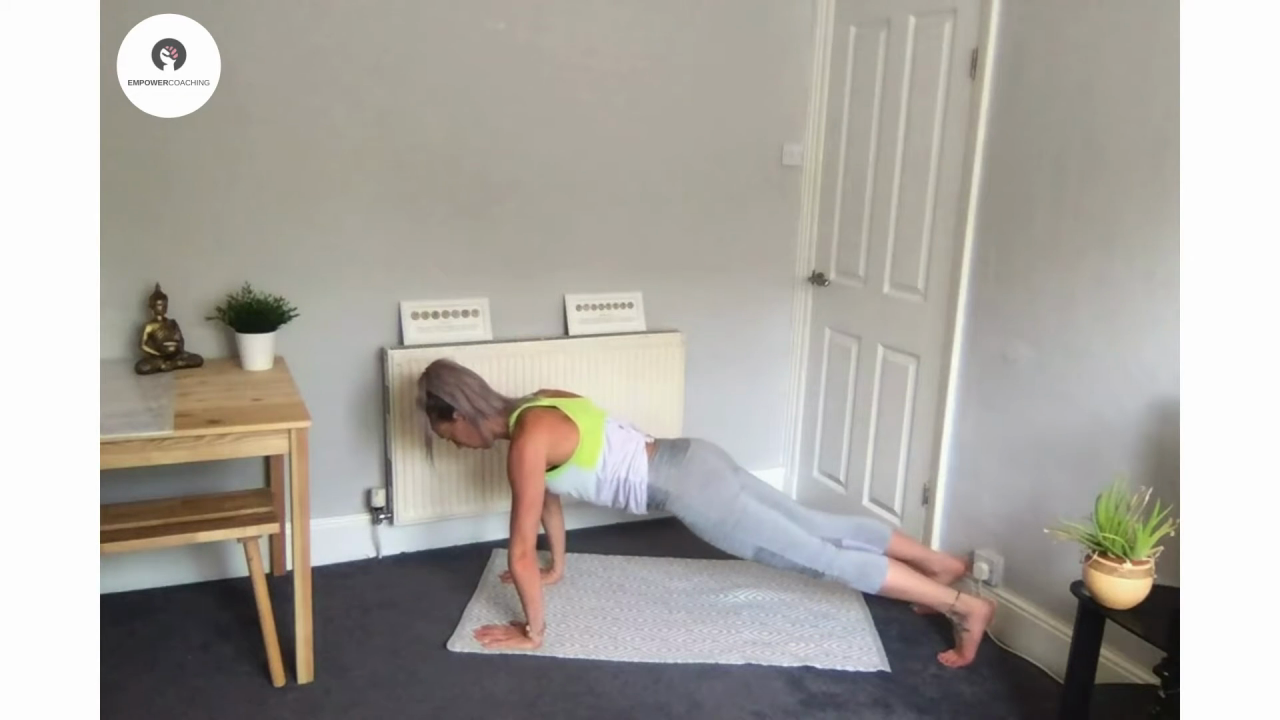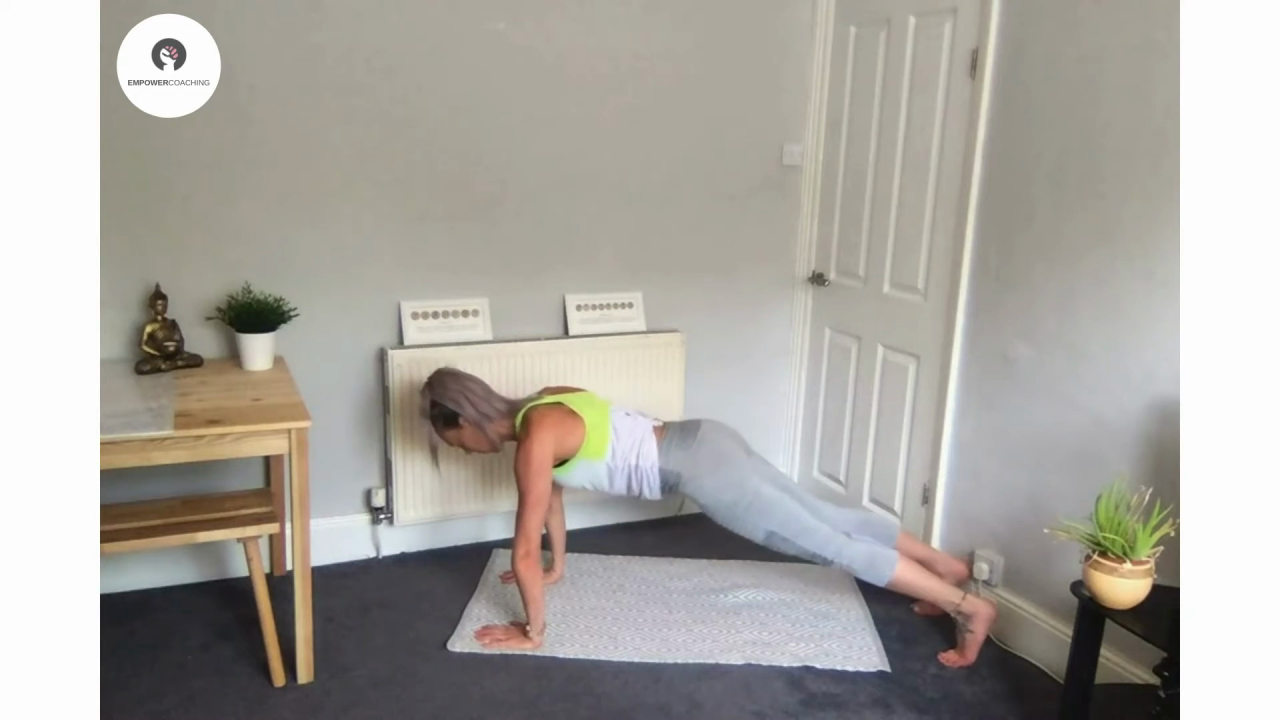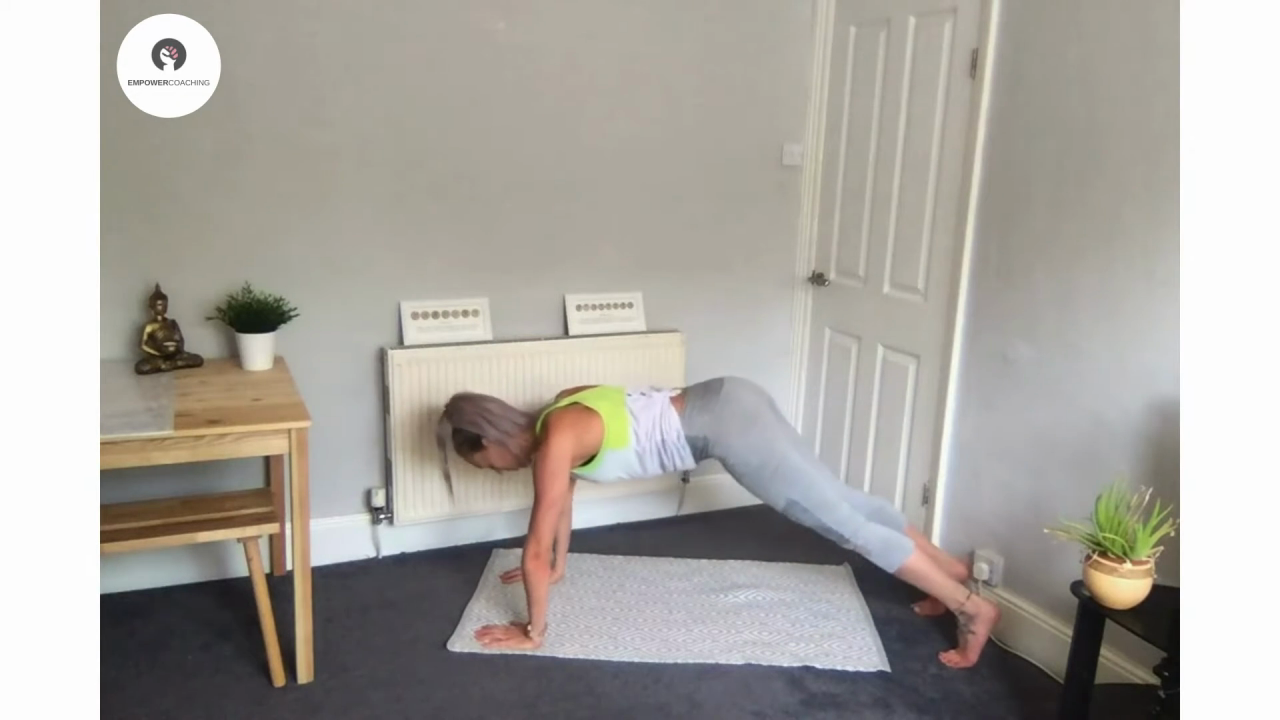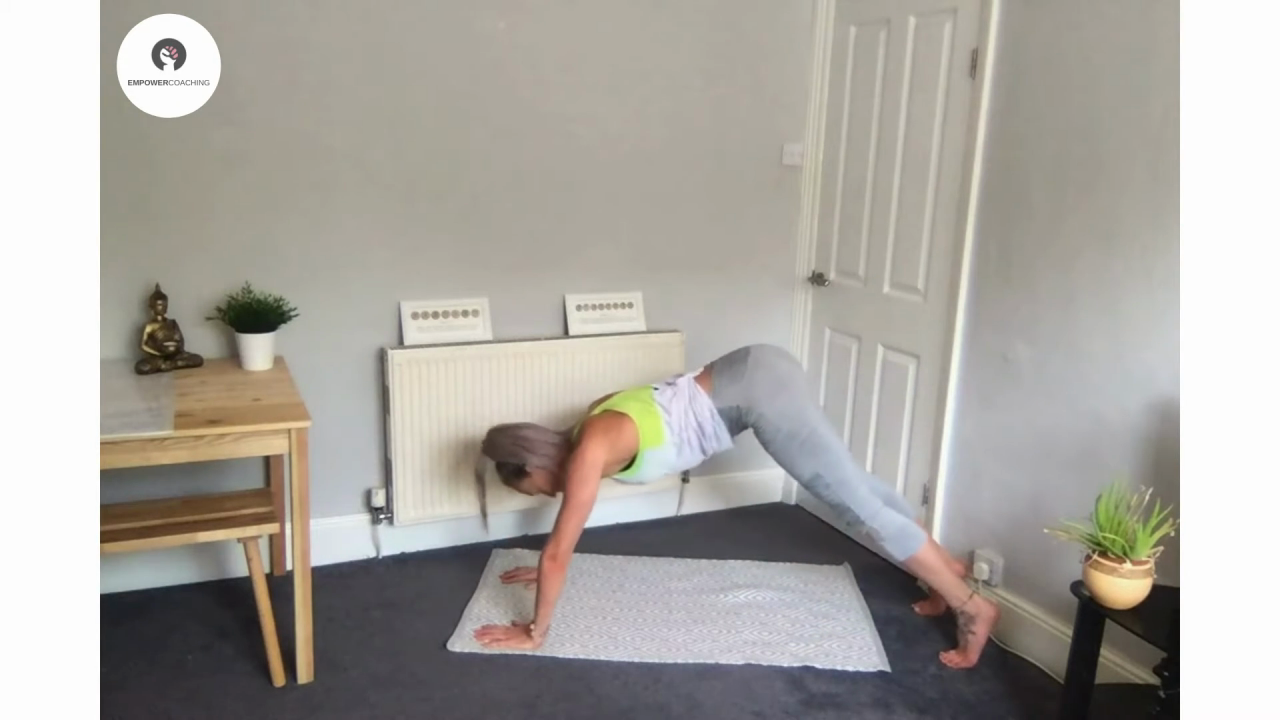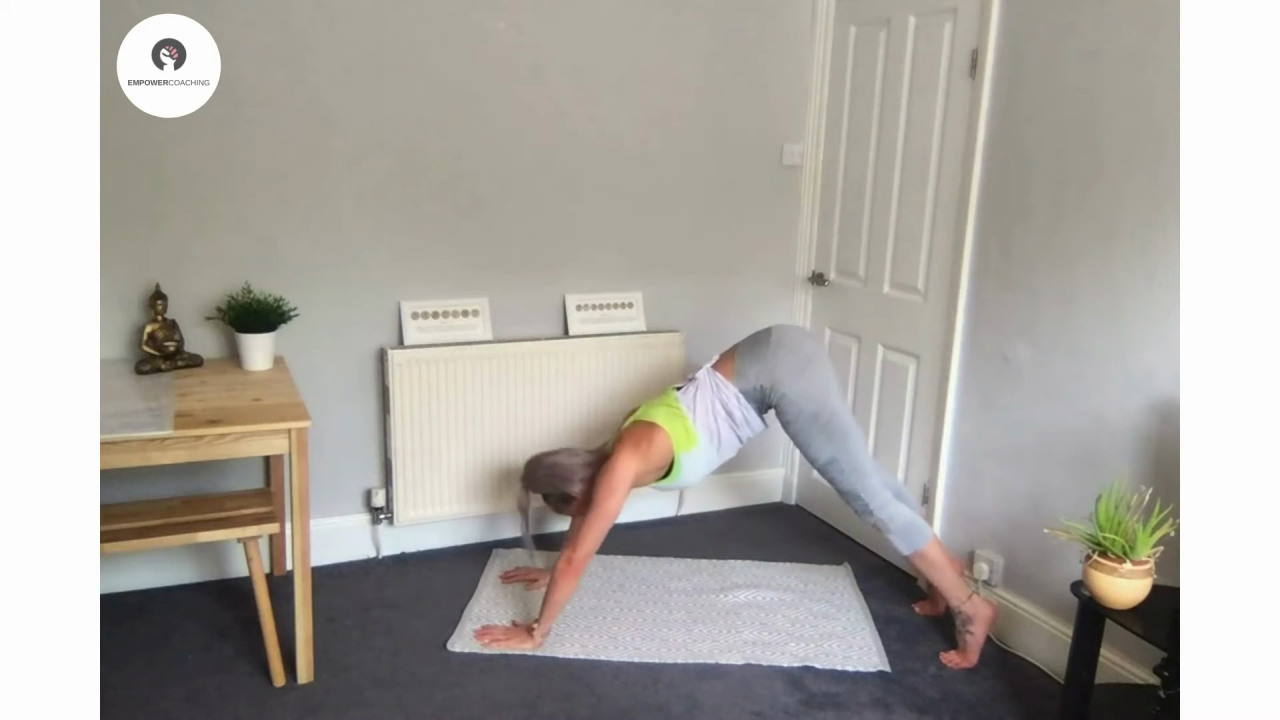
dt=0.5s
person 1, frame 1
left shoulder: (526, 441)
right shoulder: (540, 404)
left elbow: (521, 552)
right elbow: (551, 493)
left wrist: (533, 631)
right wrist: (557, 568)
left hip: (689, 490)
right hip: (694, 462)
left knee: (822, 558)
right knee: (820, 527)
left ankle: (964, 608)
right ankle: (943, 565)
person 1, frame 2
left shoulder: (533, 440)
right shoulder: (542, 406)
left elbow: (524, 548)
right elbow: (553, 492)
left wrist: (533, 630)
right wrist: (556, 567)
left hip: (703, 468)
right hip: (705, 443)
left knee: (833, 546)
right knee: (829, 517)
left ankle: (969, 607)
right ankle: (947, 567)
person 1, frame 3
left shoulder: (555, 441)
right shoulder: (557, 417)
left elbow: (535, 548)
right elbow: (564, 495)
left wrist: (533, 632)
right wrist: (557, 568)
left hip: (726, 423)
right hip: (727, 403)
left knee: (846, 524)
right knee: (841, 499)
left ankle: (972, 608)
right ankle: (949, 569)
person 1, frame 4
left shoulder: (588, 452)
right shoulder: (589, 433)
left elbow: (557, 553)
left wrist: (535, 632)
right wrist: (548, 570)
left hip: (759, 389)
right hip: (755, 372)
left knee: (860, 506)
right knee: (860, 488)
left ankle: (972, 607)
right ankle: (947, 570)
person 1, frame 5
left shoulder: (623, 465)
right shoulder: (611, 459)
left elbow: (575, 560)
left wrist: (536, 632)
right wrist: (553, 570)
left hip: (781, 367)
right hip: (775, 356)
left knee: (870, 497)
right knee: (868, 481)
left ankle: (970, 608)
right ankle: (948, 573)
